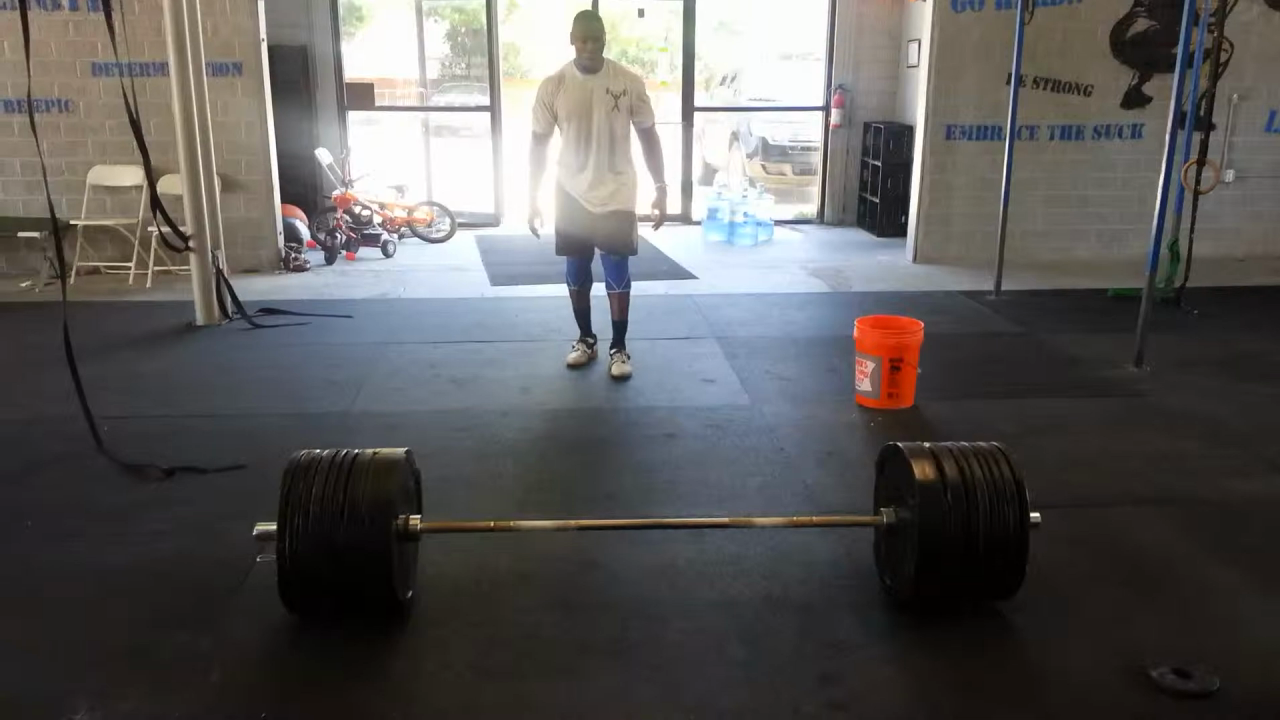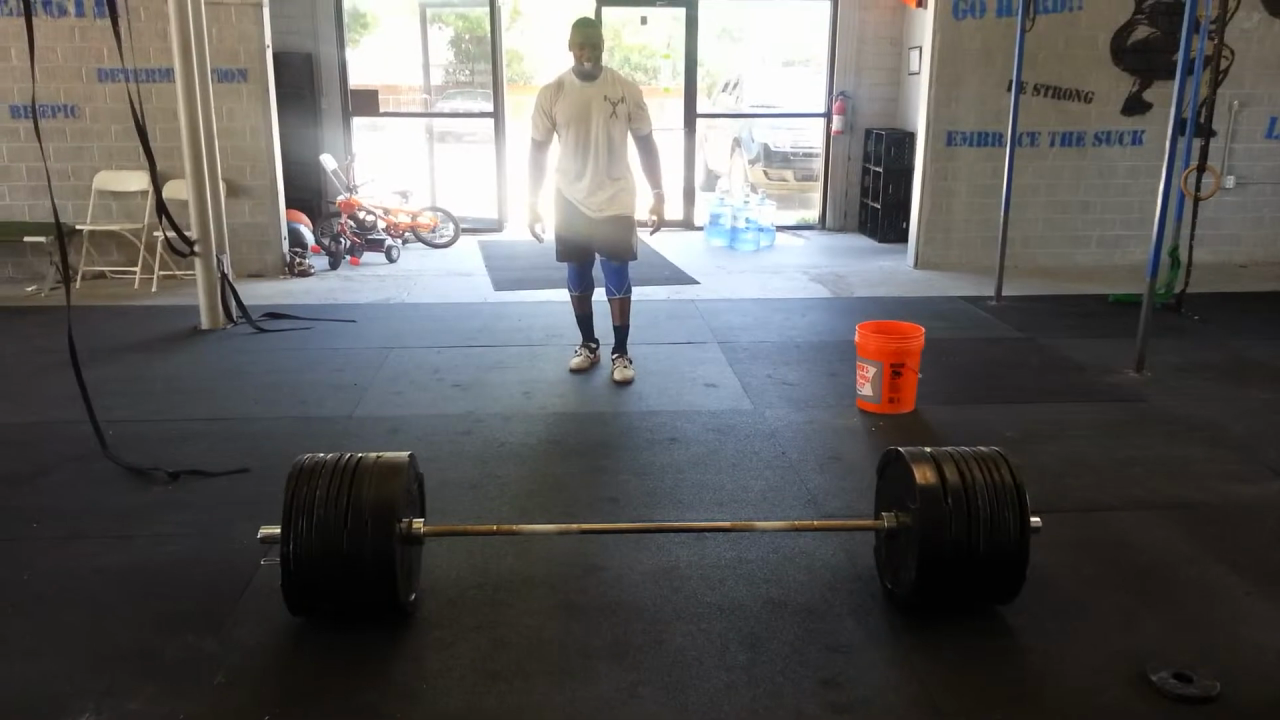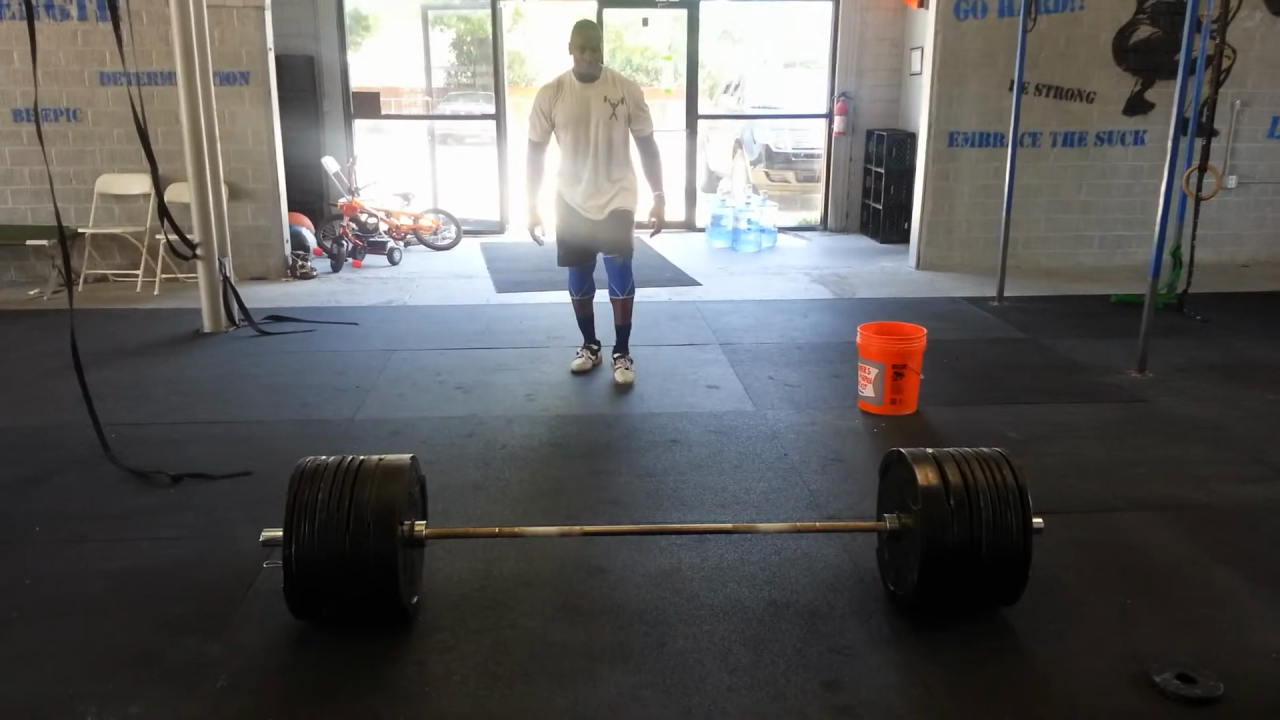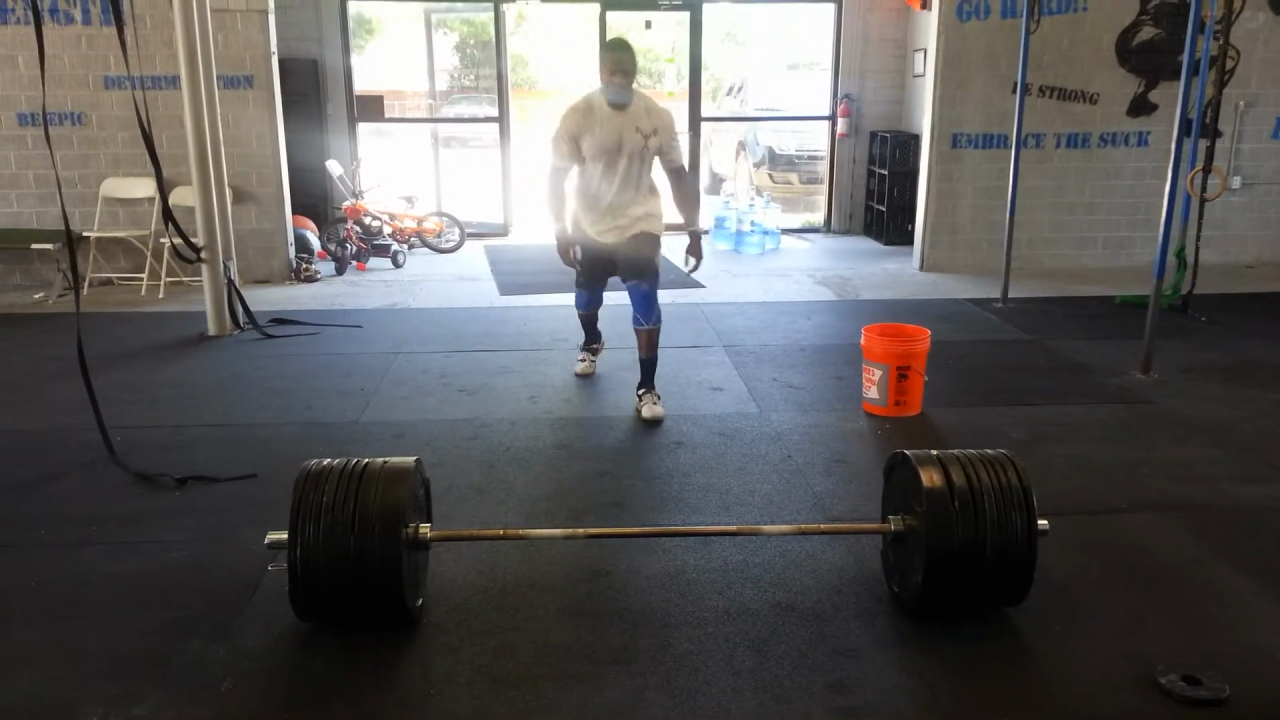
dt=0.5s
person 1, frame 1
left shoulder: (630, 82)
right shoulder: (553, 86)
left elbow: (648, 137)
right elbow: (539, 144)
left wrist: (661, 189)
right wrist: (532, 199)
left hip: (617, 195)
right hip: (571, 195)
left knee: (617, 271)
right knee: (577, 270)
left ankle: (619, 348)
right ankle: (586, 340)
person 1, frame 2
left shoulder: (626, 89)
right shoulder: (552, 93)
left elbow: (646, 144)
right elbow: (539, 150)
left wrist: (658, 196)
right wrist: (533, 204)
left hip: (616, 201)
right hip: (571, 201)
left knee: (617, 276)
right knee: (578, 275)
left ankle: (621, 352)
right ankle: (588, 344)
person 1, frame 3
left shoulder: (628, 90)
right shoulder: (550, 94)
left elbow: (647, 145)
right elbow: (536, 152)
left wrist: (658, 197)
right wrist: (532, 206)
left hip: (617, 197)
right hip: (572, 200)
left knee: (619, 268)
right knee: (579, 276)
left ankle: (622, 353)
right ankle: (590, 346)
person 1, frame 4
left shoulder: (658, 117)
right shoulder: (578, 116)
left elbow: (678, 174)
right elbow: (558, 176)
left wrist: (692, 229)
right wrist: (561, 230)
left hip: (640, 220)
right hip: (590, 223)
left knee: (644, 296)
right knee: (588, 294)
left ankle: (647, 388)
right ankle: (592, 344)
